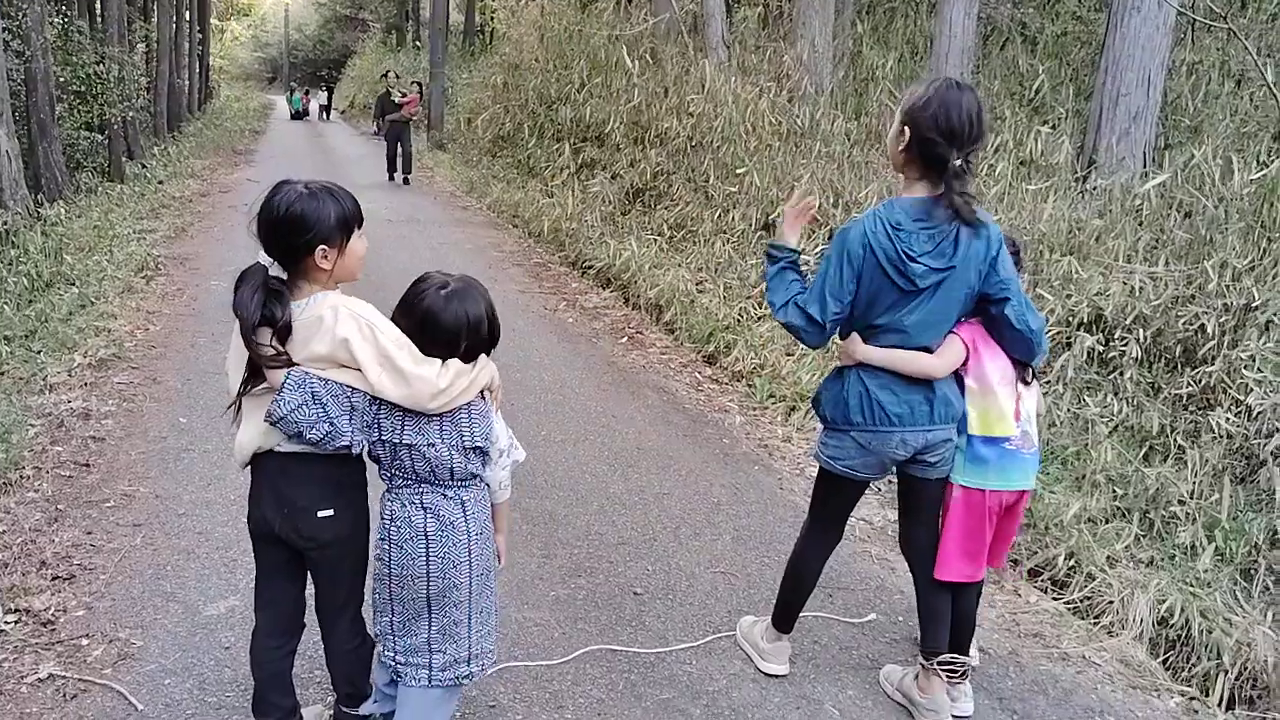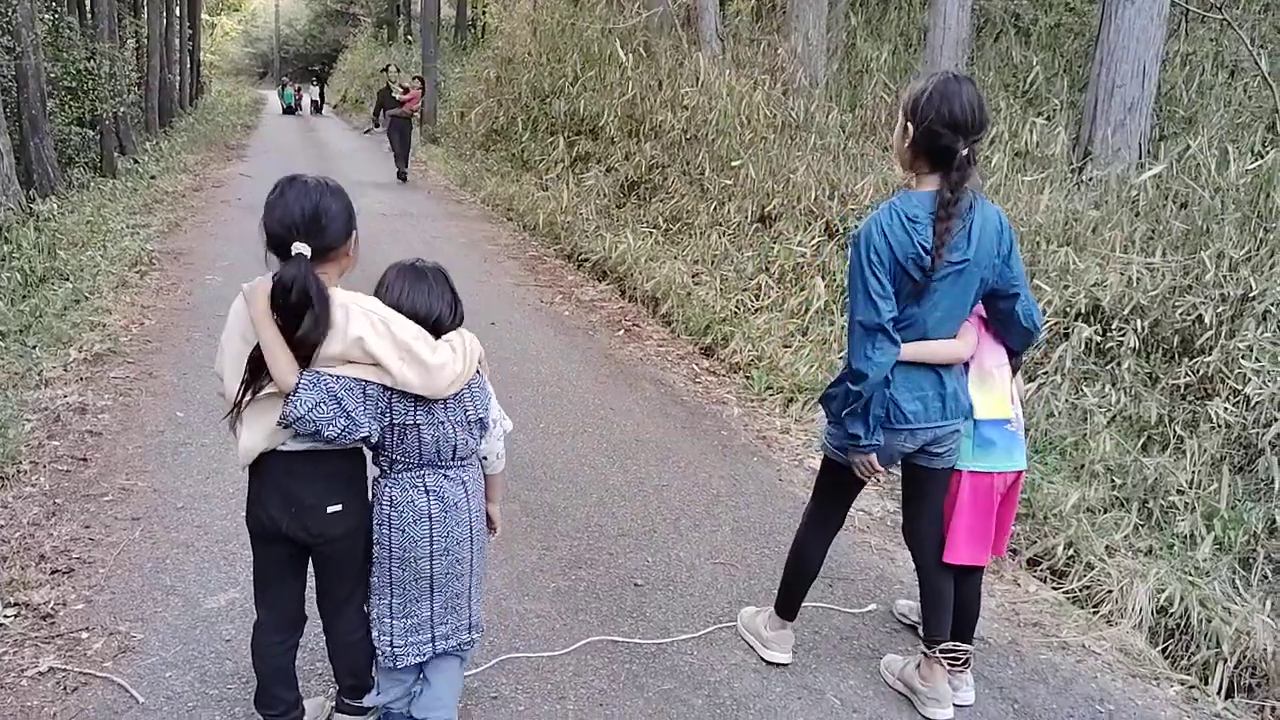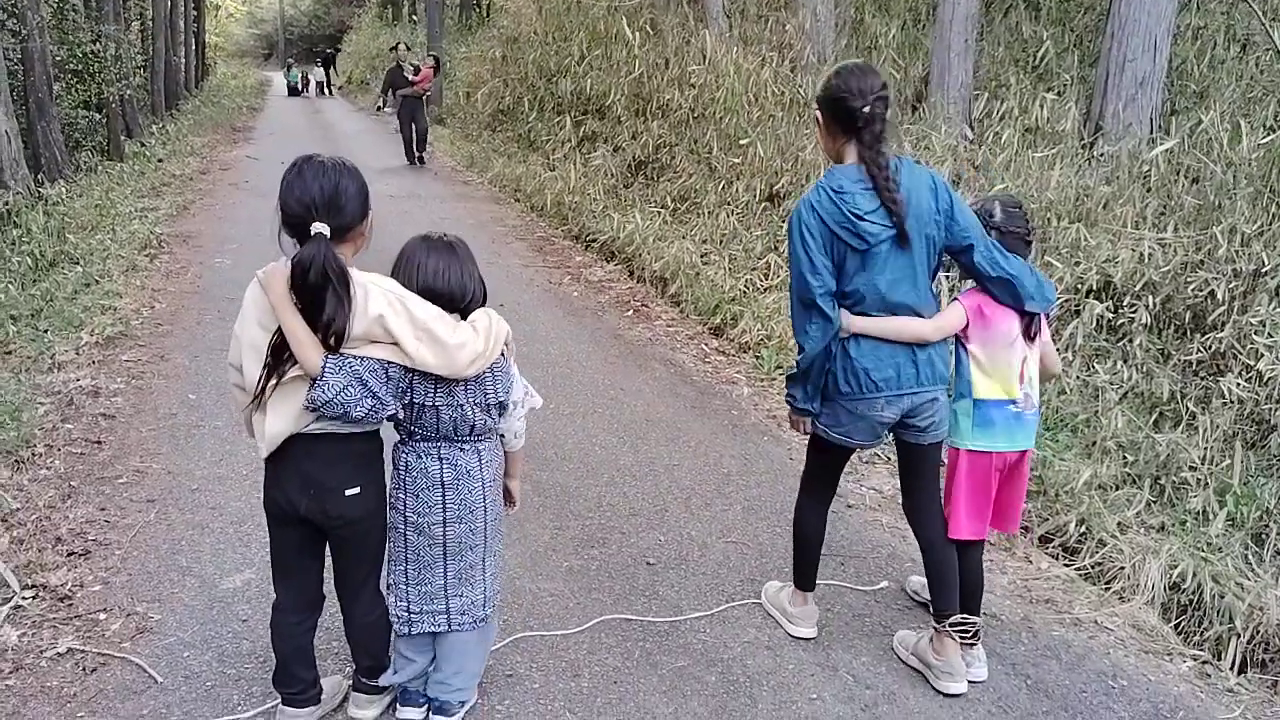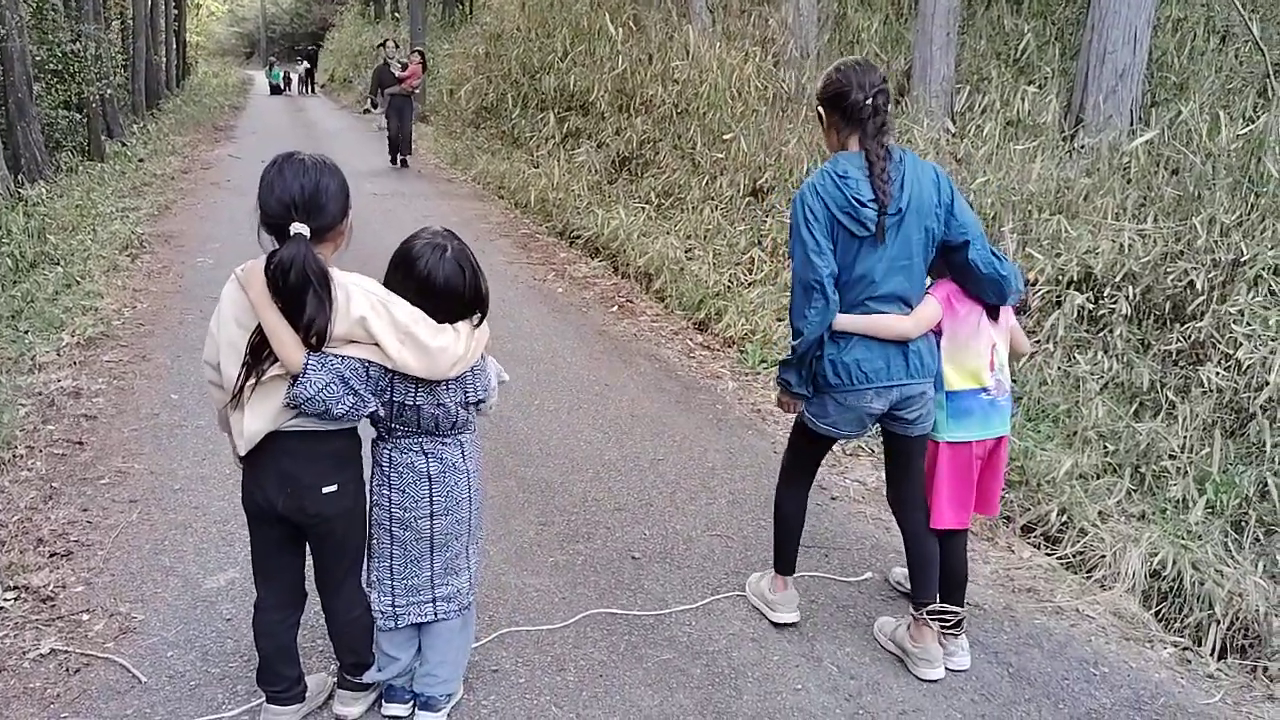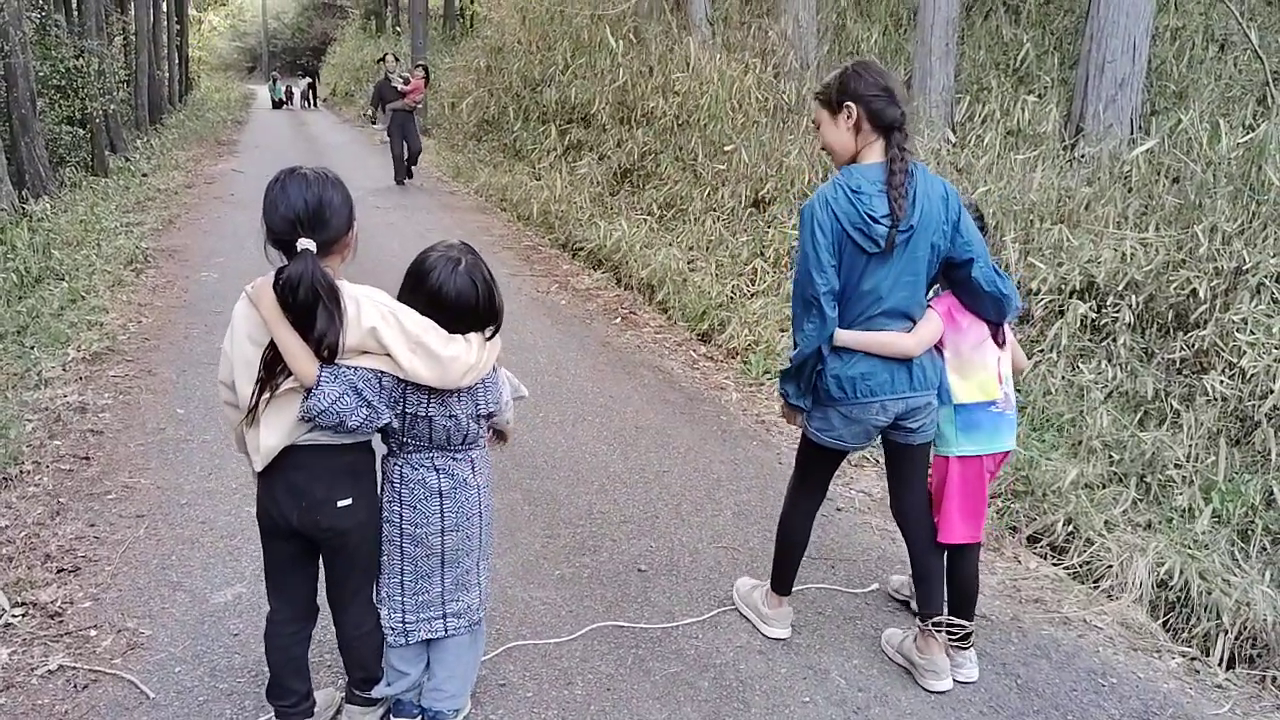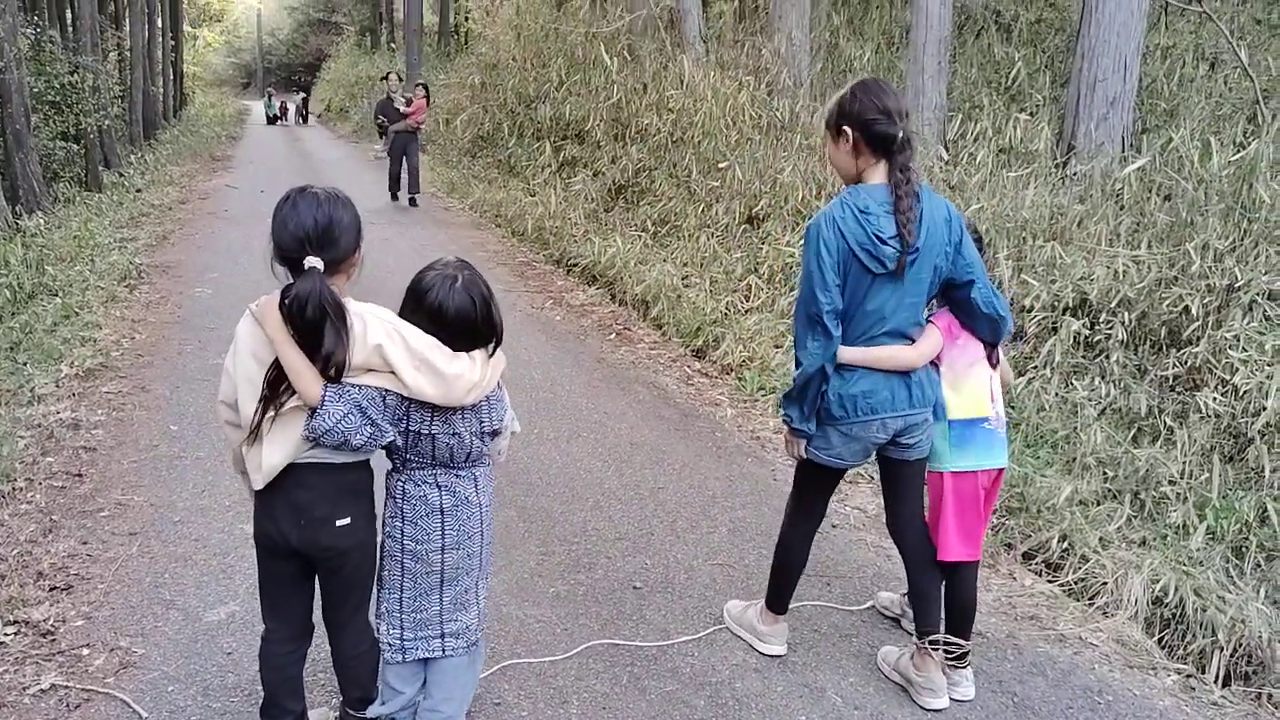
dt=0.5s
person 1, frame 1
left shoulder: (864, 233)
right shoulder: (980, 231)
left elbow: (813, 325)
right elbow: (1016, 321)
left wrist: (785, 247)
right wrist: (1030, 358)
left hip: (866, 414)
right hip: (936, 417)
left knee: (822, 530)
right knee: (923, 542)
left ankle: (775, 638)
person 1, frame 2
left shoulder: (882, 229)
right shoulder: (991, 224)
left elbow: (871, 343)
right elbow: (1017, 315)
left wrist: (861, 434)
right wrist: (1008, 354)
left hip: (885, 410)
right hip: (945, 411)
left knee: (823, 517)
right knee: (928, 533)
left ankle: (778, 626)
person 1, frame 3
left shoulder: (815, 208)
right shoulder: (928, 185)
left elbow: (815, 314)
right elbow: (987, 259)
left wrist: (801, 395)
right wrist: (1040, 300)
left hip: (856, 382)
right hip: (925, 376)
left knee: (817, 488)
right knee: (926, 505)
left ankle: (800, 601)
right ankle: (947, 646)
person 1, frame 4
left shoulder: (818, 194)
right shoulder: (931, 180)
left elbow: (813, 299)
right elbow: (978, 261)
left wrist: (794, 377)
right wrist: (1013, 288)
left hip: (846, 373)
right hip: (914, 369)
left knee: (796, 473)
right knee: (909, 493)
left ankle: (781, 588)
right ankle: (924, 633)
person 1, frame 5
left shoulder: (828, 204)
right shoulder: (938, 194)
left elbow: (815, 312)
right elbow: (982, 281)
left wrist: (796, 389)
right wrist: (1007, 310)
left hip: (847, 385)
right hip: (916, 381)
left knee: (805, 492)
right knee: (914, 504)
left ankle: (775, 603)
right ankle: (931, 645)
person 1, frame 6
left shoulder: (832, 223)
right shoulder: (940, 215)
left elbow: (818, 332)
right elbow: (982, 305)
left wrist: (799, 413)
right wrist: (996, 340)
left hip: (848, 403)
right hip: (913, 400)
left knee: (805, 512)
right knee: (910, 521)
left ankle: (771, 620)
right ankle: (929, 664)
person 2, frame 1
left shoulder: (258, 310)
right shoulder: (349, 322)
left elbow: (245, 387)
right elbow: (426, 386)
right wrist: (483, 372)
left hip: (268, 485)
right hip: (331, 491)
left knee: (274, 616)
right knee: (341, 614)
person 2, frame 2
left shoulder: (250, 305)
right shoulder: (357, 318)
left elbow: (233, 384)
right elbow: (438, 372)
right wrist: (469, 345)
left hip: (267, 484)
right hip: (333, 486)
left knee: (276, 611)
right knee: (345, 607)
person 2, frame 3
left shoulder: (263, 290)
right shoulder: (376, 299)
left elbow: (242, 377)
right elbow: (458, 351)
right wrist: (494, 326)
left hip: (285, 468)
right hip: (350, 469)
left knee: (293, 593)
right knee: (361, 588)
person 2, frame 4
left shoulder: (240, 289)
right shoulder: (356, 299)
left elbow: (217, 376)
right elbow: (439, 353)
right wrist: (476, 329)
left hip: (262, 465)
right hip: (329, 465)
left knee: (275, 590)
right knee: (342, 585)
person 2, frame 5
left shoulder: (251, 307)
right shoulder: (368, 312)
left elbow: (232, 394)
right elbow: (454, 362)
right wrist: (487, 341)
left hip: (278, 481)
right hip: (344, 479)
left knee: (287, 606)
right knee: (354, 599)
person 2, frame 6
left shoulder: (255, 325)
right shoulder: (372, 329)
left elbow: (232, 414)
right elbow: (459, 381)
right wrist: (493, 358)
left hip: (275, 500)
right hip: (342, 499)
left knee: (282, 627)
right knee: (349, 621)
person 3, frame 1
left shoulder: (375, 399)
right shoulder: (477, 412)
left elbow: (290, 389)
right elbow: (497, 481)
right wrist: (500, 532)
left hip: (401, 534)
right hip: (462, 538)
left knee: (400, 627)
right knee: (445, 642)
person 3, frame 2
left shoulder: (373, 387)
right shoulder: (471, 383)
left elbow: (295, 384)
right elbow: (492, 454)
left wrist: (263, 313)
right wrist: (492, 502)
left hip: (398, 519)
right hip: (458, 518)
left knee: (396, 613)
right knee: (453, 619)
person 3, frame 3
left shoulder: (396, 362)
right shoulder: (493, 360)
left elbow: (321, 367)
right elbow: (512, 428)
left wrist: (279, 295)
right wrist: (513, 476)
left hip: (415, 489)
right hip: (475, 491)
left knee: (412, 584)
right knee: (467, 589)
person 3, frame 4
left shoulder: (378, 361)
right shoulder: (471, 358)
left elbow: (301, 365)
left wrist: (260, 295)
left hip: (397, 486)
right hip: (456, 485)
left knee: (395, 581)
right knee: (450, 583)
person 3, frame 5
left shoulder: (391, 375)
right shoulder: (483, 374)
left elbow: (314, 378)
right elbow: (502, 419)
left wrist: (271, 310)
right wrist: (498, 430)
left hip: (407, 500)
right hip: (465, 501)
left knee: (405, 595)
right knee: (460, 596)
person 3, frame 6
left shoulder: (396, 391)
right shoulder: (488, 392)
left elbow: (319, 397)
right elbow: (495, 451)
left wrist: (276, 330)
left hip: (411, 518)
right hip: (468, 520)
left knee: (404, 614)
right knee: (459, 617)
person 4, frame 1
left shoulder: (968, 335)
left elbow: (935, 367)
right elbow: (1033, 406)
left wrist: (867, 354)
left hip: (978, 472)
right hip: (1019, 473)
left knee: (959, 572)
right knee: (972, 563)
right ankle: (960, 639)
person 4, frame 2
left shoulder: (971, 319)
left elbow: (958, 349)
right elbow: (1017, 389)
left hip: (978, 456)
right hip: (1008, 453)
left knee: (967, 557)
right knee: (965, 550)
left ankle: (957, 669)
person 4, frame 3
left shoulder: (974, 302)
right shoulder: (1031, 305)
left elbow: (929, 331)
right elbow: (1053, 367)
left wrist: (856, 323)
left hip: (981, 435)
right hip: (1019, 433)
left knee: (965, 535)
right knee: (970, 527)
left ankle: (968, 646)
right ankle: (951, 591)
person 4, frame 4
left shoulder: (944, 292)
left elbow: (908, 327)
right elbow: (1022, 346)
left wrist: (837, 320)
left hip: (957, 426)
right hip: (994, 420)
left knee: (949, 525)
right knee: (952, 518)
left ankle: (951, 638)
right ankle: (932, 585)
person 4, frame 5
left shoulder: (946, 305)
left elbow: (910, 345)
right elbow: (1019, 363)
left wrist: (836, 336)
left hip: (964, 438)
right hip: (995, 431)
left knee: (960, 539)
right knee: (943, 519)
left ankle: (960, 650)
person 4, frame 6
left shoulder: (945, 322)
left elbow: (913, 357)
right elbow: (1005, 378)
left wrist: (841, 353)
left hip: (959, 454)
right hip: (988, 448)
left knee: (958, 554)
right knee: (944, 539)
left ankle: (957, 667)
right ankle: (918, 605)
